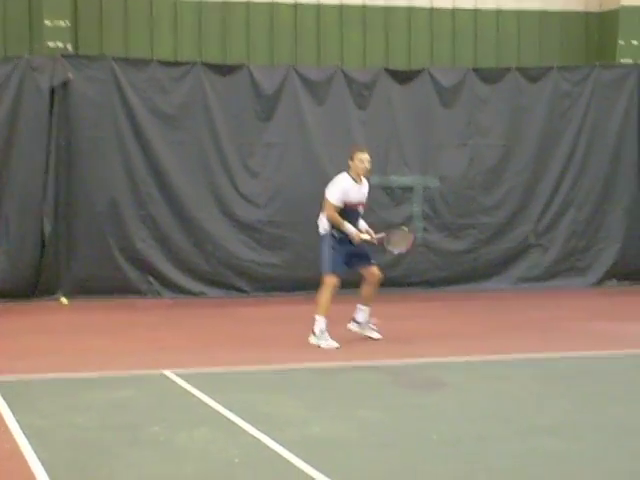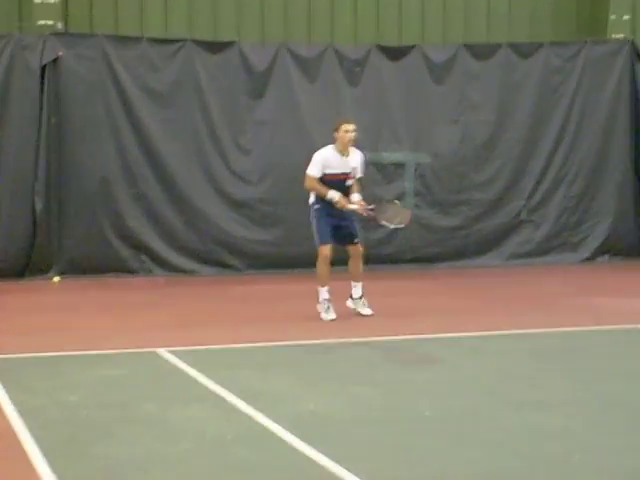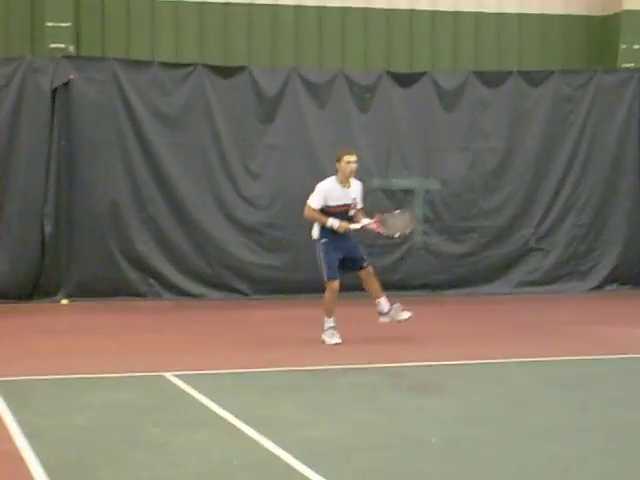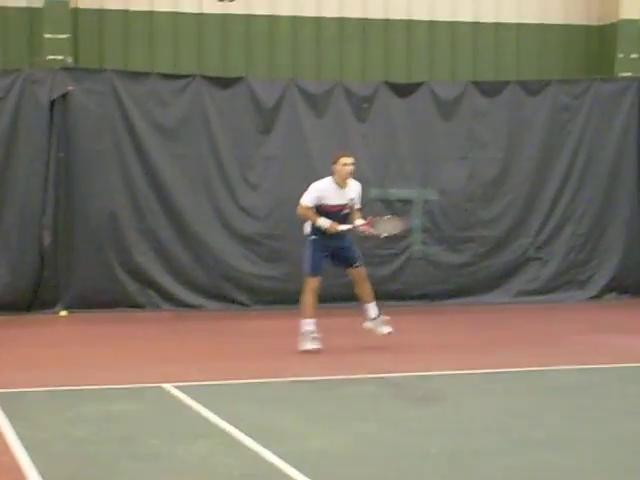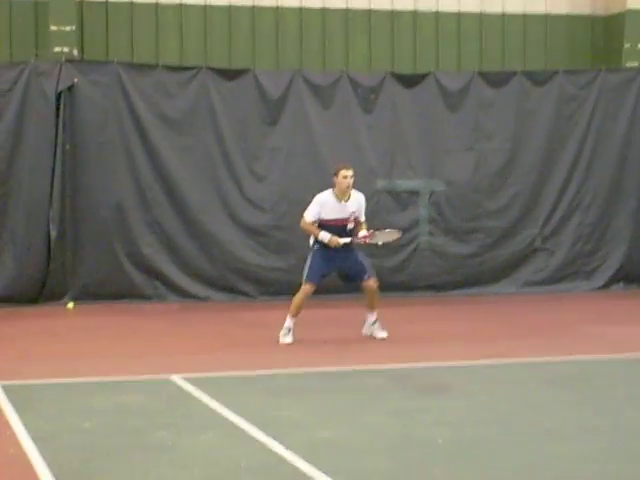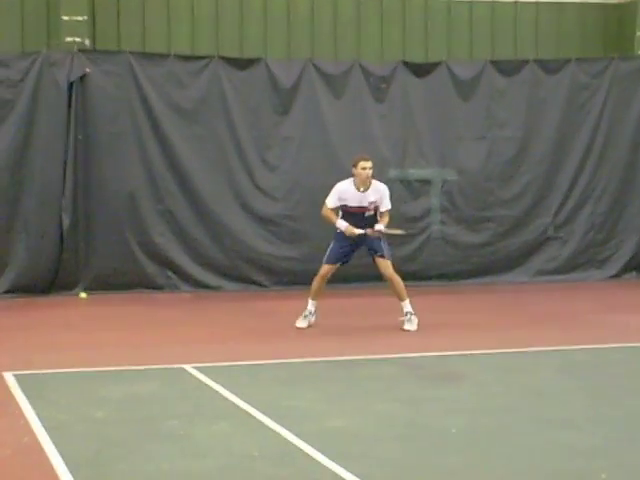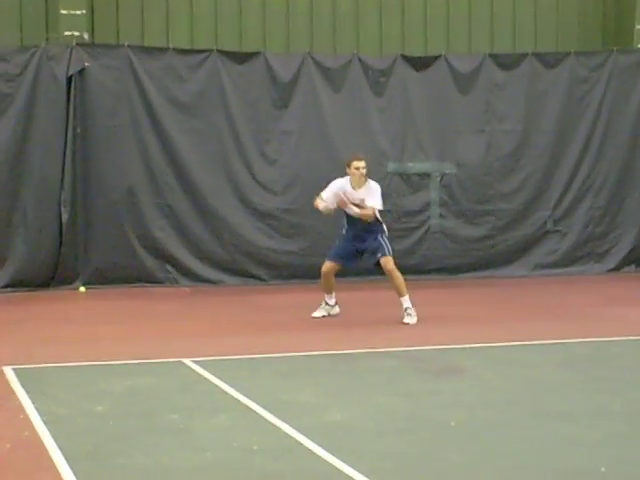
dt=0.2s
person 1, frame 1
left shoulder: (364, 184)
right shoulder: (340, 183)
right elbow: (328, 212)
left wrist: (363, 226)
right wrist: (351, 230)
left hip: (352, 239)
right hip: (333, 237)
left knee: (374, 276)
right knee: (331, 283)
left ankle: (360, 321)
right ankle: (319, 332)
person 1, frame 2
left shoulder: (358, 156)
right shoulder: (322, 155)
right elbow: (310, 182)
left wrist: (356, 198)
right wrist: (333, 196)
left hip: (342, 209)
right hip: (321, 208)
left knee: (357, 251)
right knee: (325, 254)
left ankle: (356, 298)
right ankle: (324, 300)
person 1, frame 3
left shoulder: (357, 186)
right shoulder: (325, 187)
right elbow: (308, 213)
left wrist: (366, 222)
right wrist: (334, 223)
left hip: (346, 237)
right hip: (326, 239)
left knee: (368, 272)
right knee: (333, 286)
left ankle: (386, 310)
right ankle: (329, 328)
person 1, frame 4
left shoulder: (355, 187)
right shoulder: (320, 187)
right elbow: (302, 211)
left wrist: (359, 222)
right wrist: (323, 222)
left hip: (342, 237)
right hip: (318, 238)
left knee: (360, 275)
right knee: (312, 284)
left ankle: (373, 317)
right ankle: (309, 333)
person 1, frame 5
left shoulder: (359, 199)
right shoulder: (321, 200)
left elbow: (360, 223)
right elbow: (305, 224)
left wrist: (362, 233)
right wrist: (326, 237)
left hip: (349, 248)
right hip: (323, 248)
left knee: (372, 286)
right knee: (306, 291)
left ankle: (371, 323)
right ankle: (287, 328)
person 1, frame 6
left shoulder: (381, 189)
right shoulder: (341, 188)
left elbow: (385, 215)
right elbow: (326, 211)
left wrist: (379, 227)
right wrist: (343, 225)
left hip: (372, 233)
right hip: (346, 234)
left knee: (388, 272)
right knee: (323, 272)
left ankle: (409, 313)
right ankle: (310, 311)
person 1, frame 7
left shoulder: (373, 188)
right shoulder: (338, 184)
left elbow: (370, 216)
right elbow: (318, 201)
left wrist: (351, 207)
right wrist: (323, 205)
left hip: (374, 234)
right hip: (351, 235)
left knee: (389, 267)
right knee: (326, 270)
left ankle: (408, 309)
right ankle: (330, 305)
